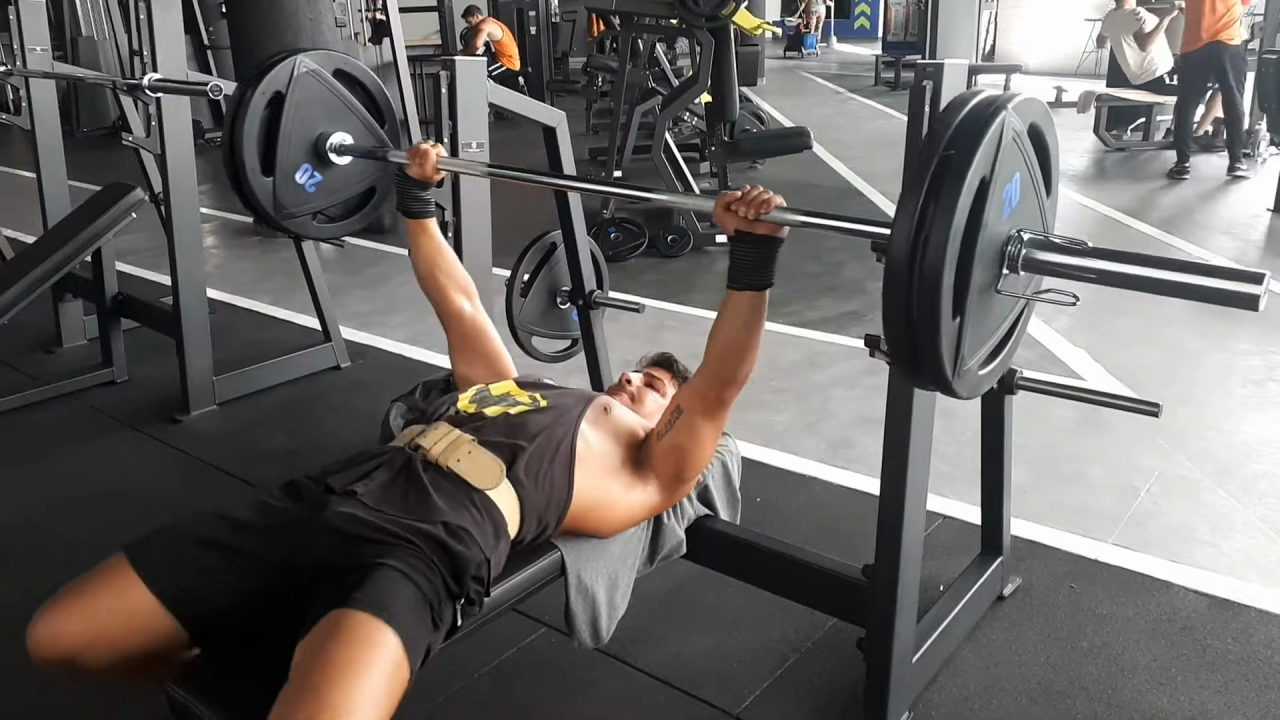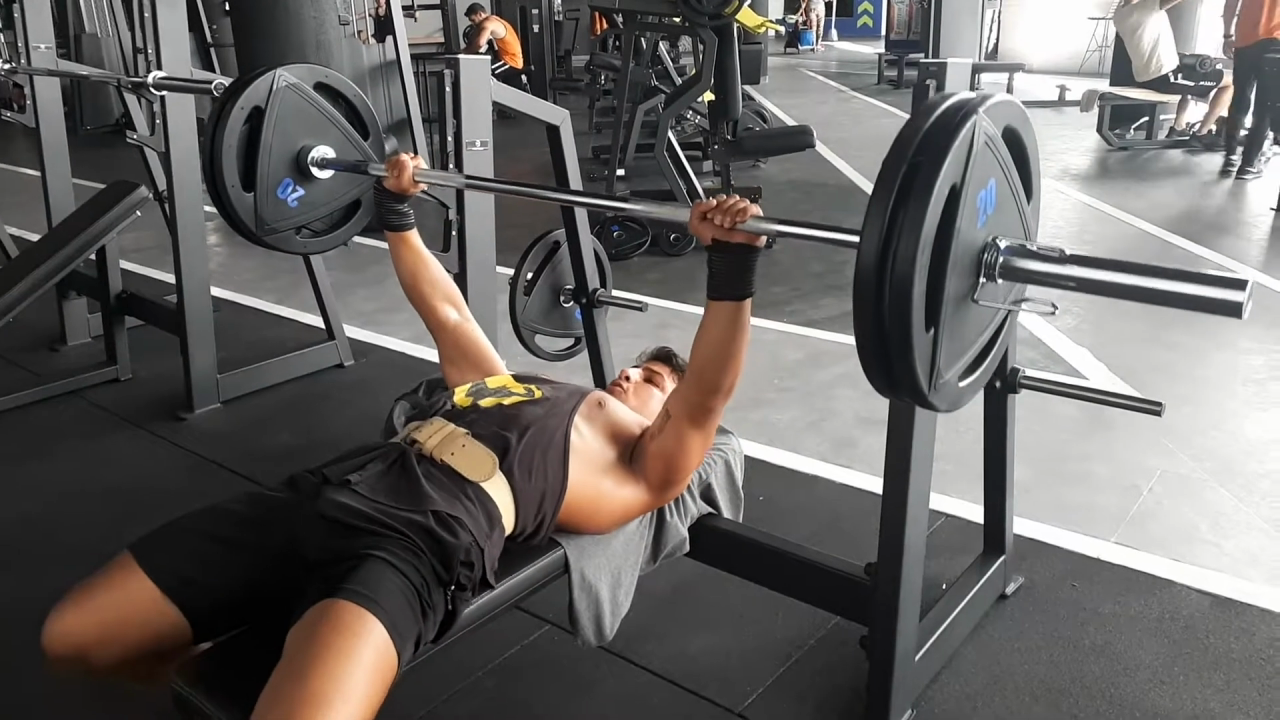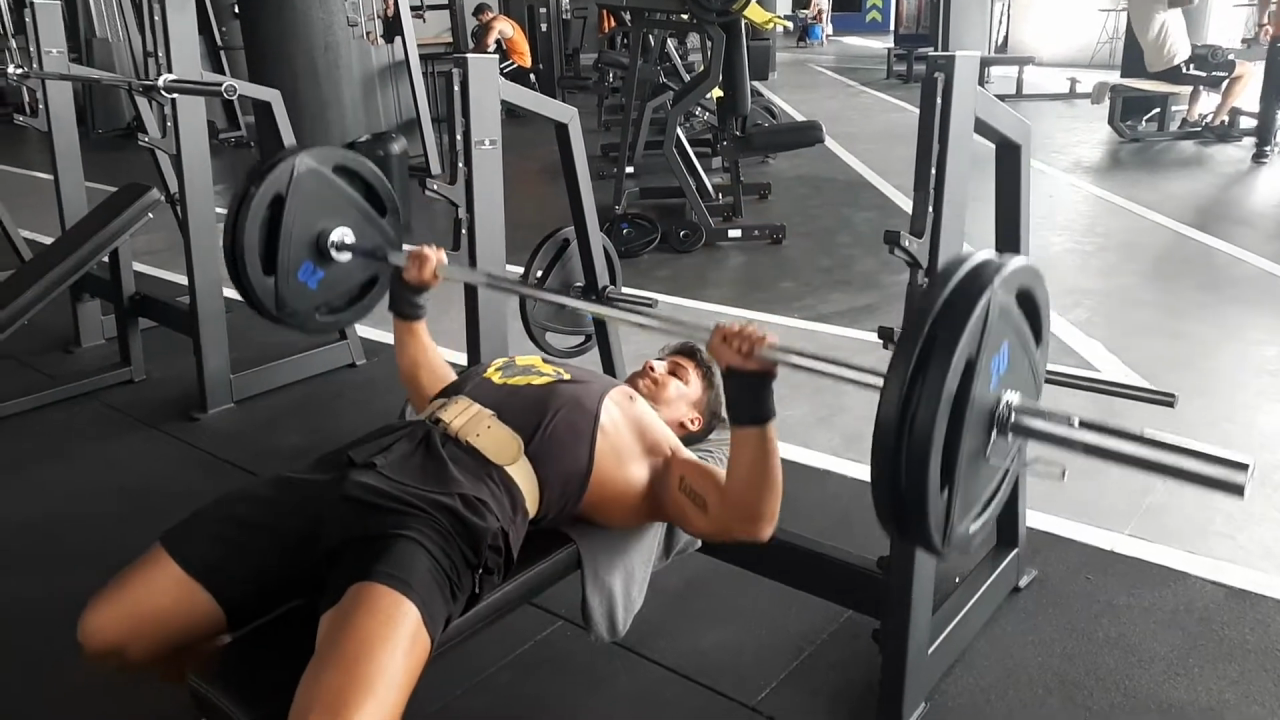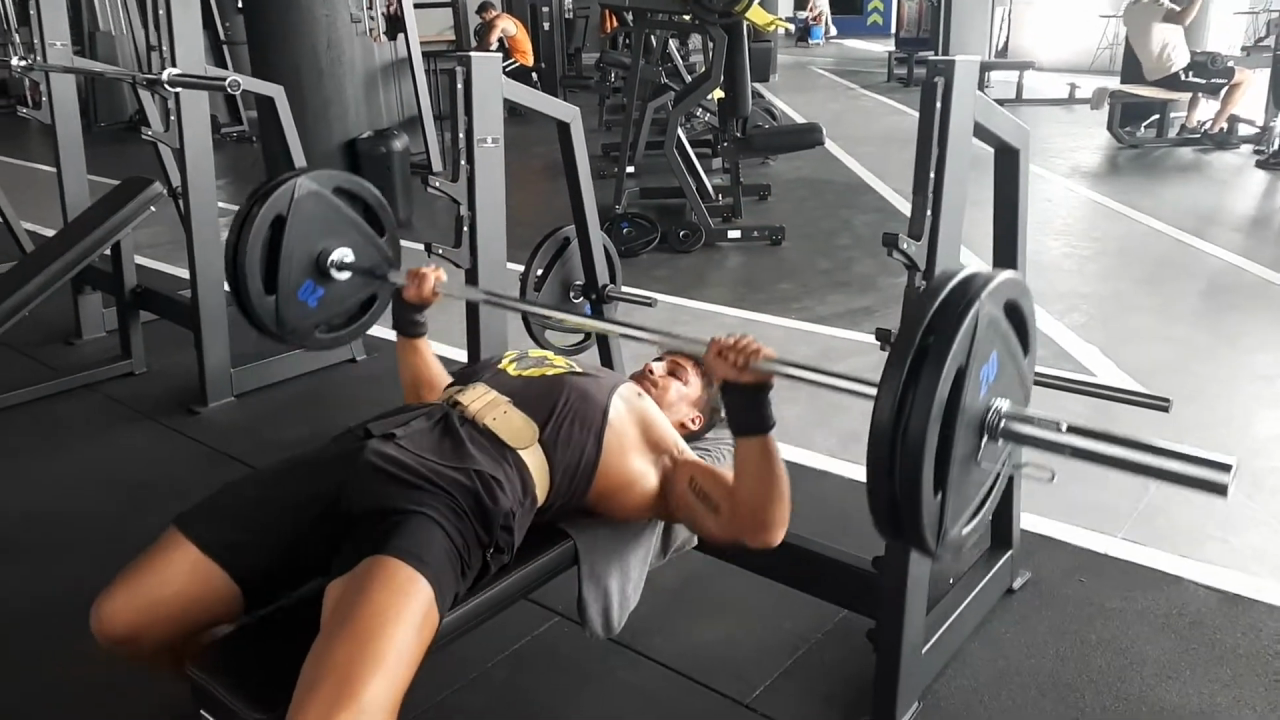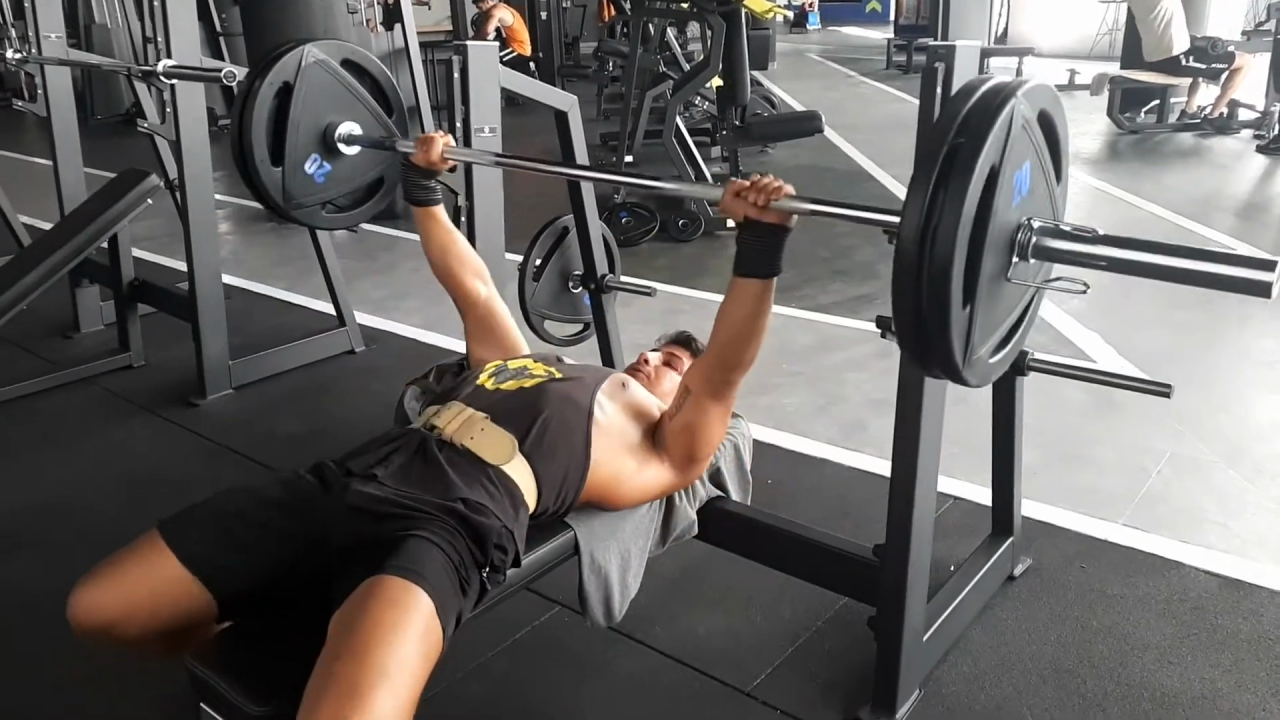
dt=1s
person 1, frame 1
left shoulder: (646, 470)
right shoulder: (518, 388)
left elbow: (719, 390)
right elbow: (458, 307)
left wrist: (753, 256)
right wrist: (416, 198)
left hip: (427, 543)
right hip: (331, 496)
right knee: (57, 639)
person 1, frame 2
left shoulder: (642, 467)
right shoulder: (511, 386)
left elbow: (706, 398)
right elbow: (445, 312)
left wrist: (732, 266)
right wrist: (395, 208)
left hip: (422, 538)
right hip: (330, 491)
right knee: (71, 636)
person 1, frame 3
left shoulder: (658, 455)
right shoulder: (544, 378)
left elbow: (748, 521)
right elbow: (424, 384)
left wrist: (750, 395)
right wrist: (409, 296)
left hip: (443, 518)
right hip: (346, 473)
right knee: (108, 633)
person 1, frame 4
left shoulder: (663, 457)
right shoulder: (553, 378)
left elbow: (759, 525)
right elbow: (426, 393)
left wrist: (748, 402)
right wrist: (410, 315)
left hip: (454, 498)
right hip: (365, 452)
right knee: (121, 623)
person 1, frame 5
left shoulder: (662, 449)
right shoulder: (531, 366)
left elbow: (724, 374)
right elbow: (471, 288)
left wrist: (759, 245)
right wrist: (422, 186)
left hip: (448, 520)
right hip: (350, 479)
right knee: (97, 611)
